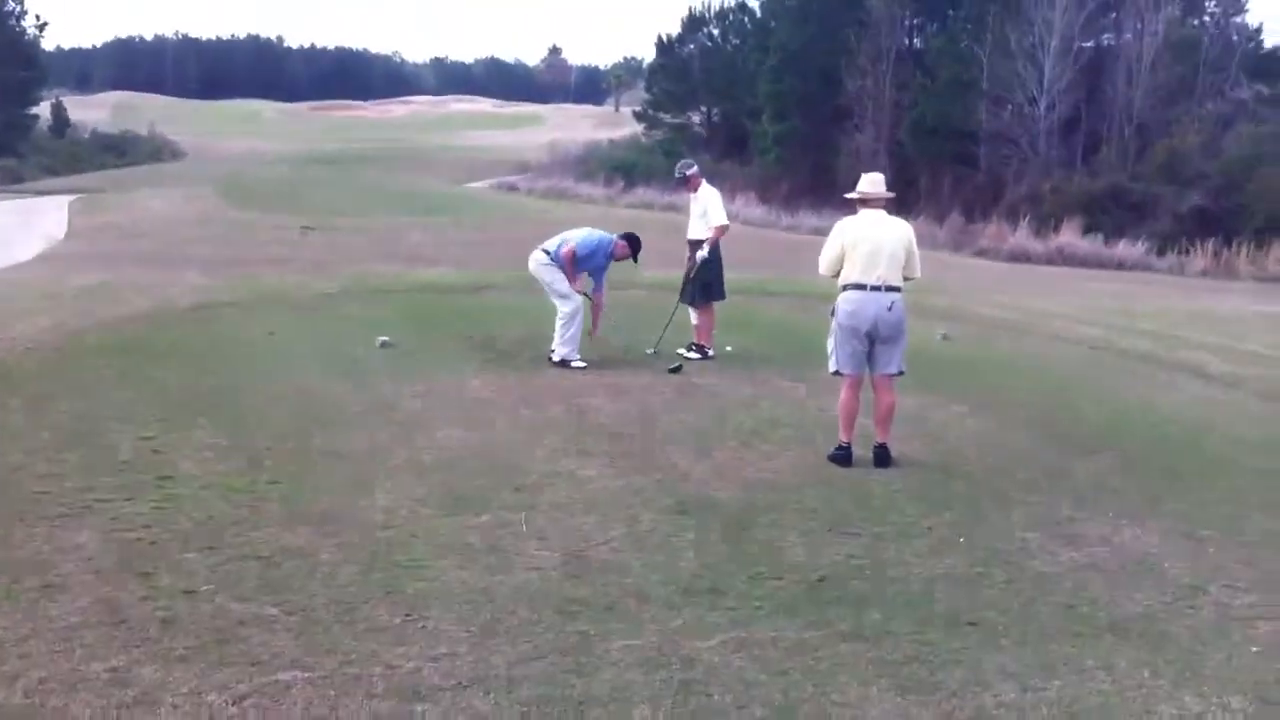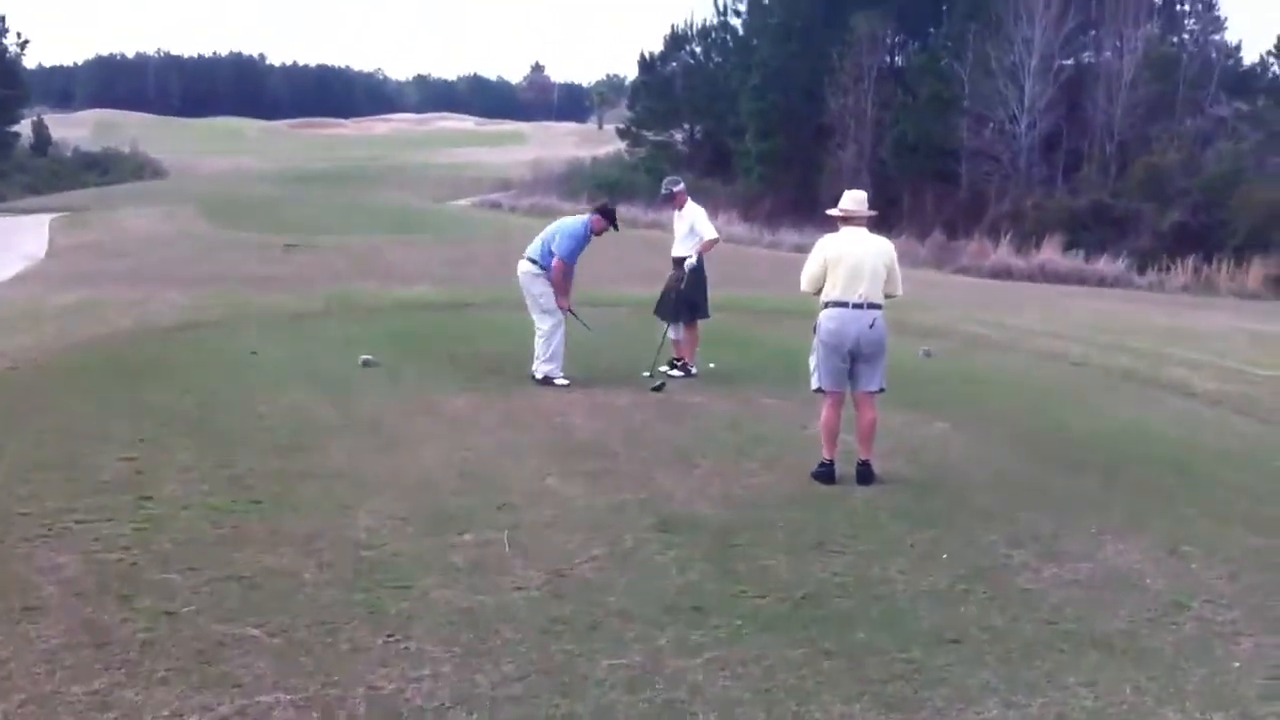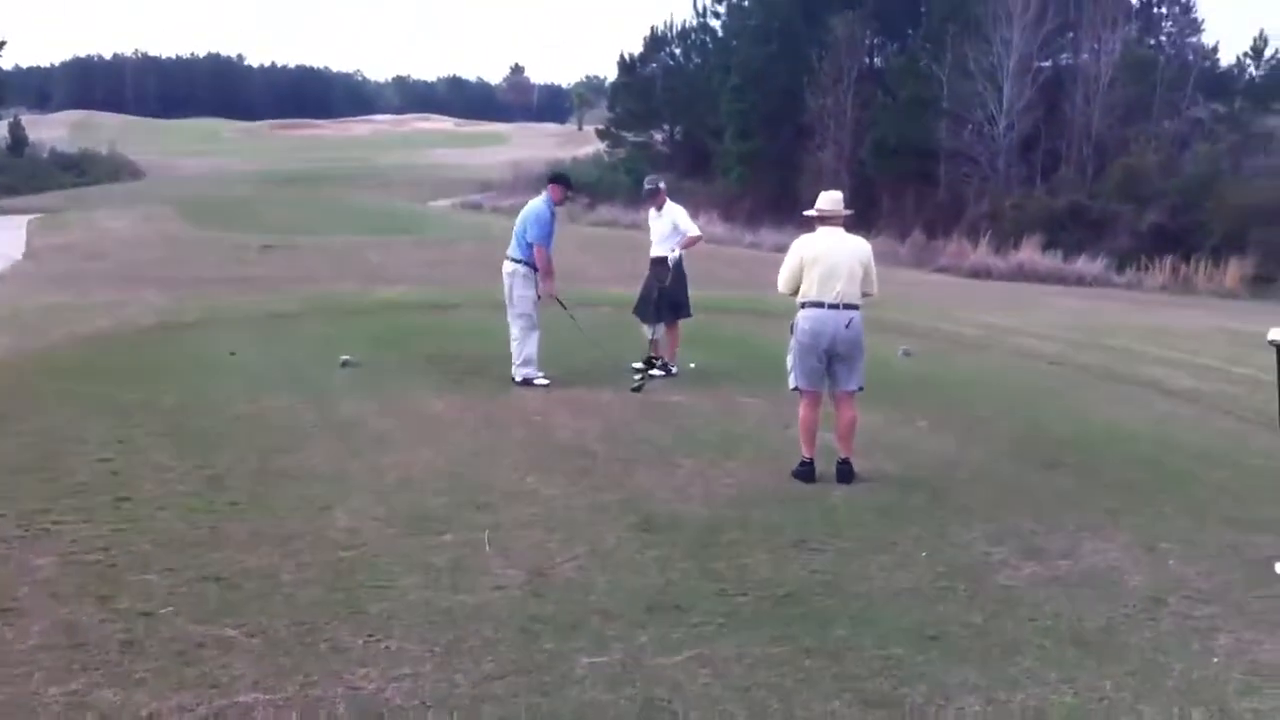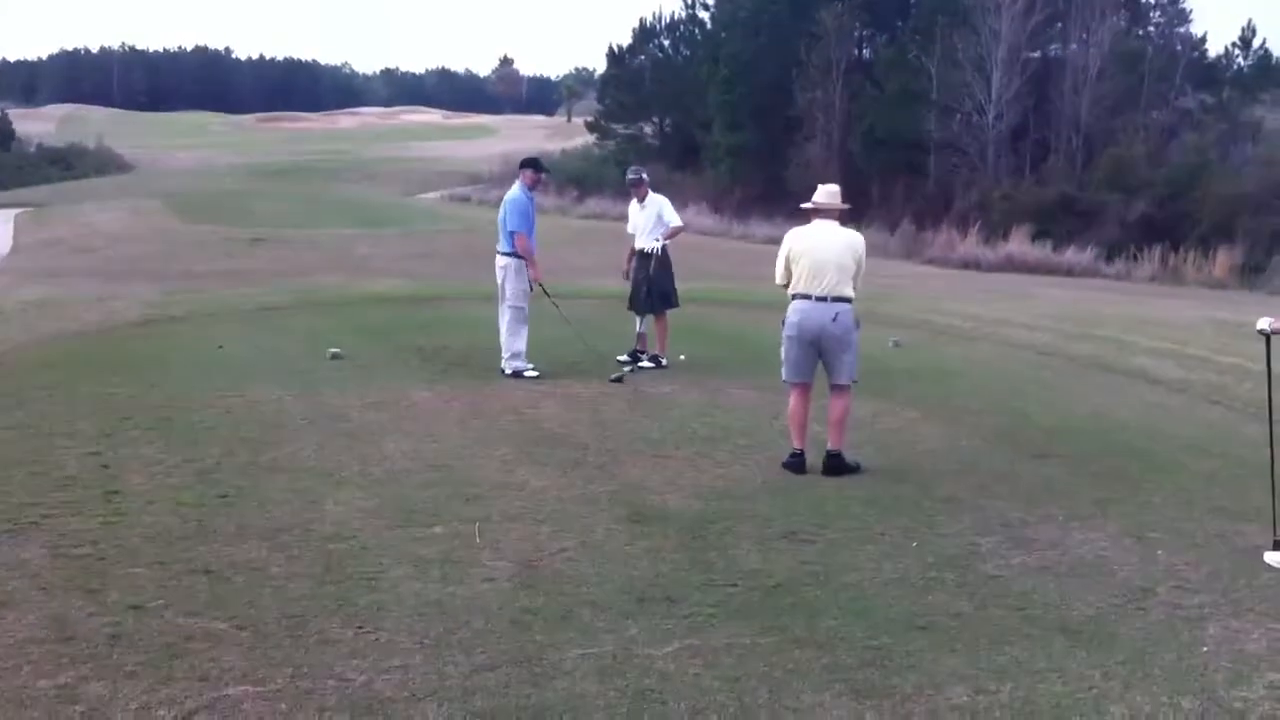
dt=0.3s
person 1, frame 1
left shoulder: (847, 225)
right shoulder: (903, 228)
left elbow: (827, 269)
right elbow: (912, 273)
left hip: (854, 303)
right hip: (891, 304)
left knee: (851, 380)
right knee: (884, 381)
left ankle: (844, 447)
right ankle: (882, 448)
person 1, frame 2
left shoulder: (828, 243)
right shoulder: (885, 246)
left elbow: (808, 286)
right elbow: (893, 290)
left hip: (835, 320)
right hip: (872, 322)
left knee: (832, 397)
right knee: (866, 399)
left ankle: (827, 464)
right ankle: (864, 465)
person 1, frame 3
left shoulder: (804, 243)
right shoulder: (861, 246)
left elbow: (785, 287)
right elbow: (869, 290)
left hip: (812, 321)
right hip: (849, 322)
left knee: (810, 397)
right knee: (846, 398)
left ankle: (807, 463)
right ankle: (845, 464)
person 1, frame 4
left shoulder: (794, 236)
right shoulder: (855, 239)
left elbow: (782, 280)
right elbow: (854, 283)
left hip: (801, 313)
right hip: (839, 315)
left knee: (799, 389)
right knee: (840, 389)
left ankle: (797, 455)
right ankle: (834, 455)
person 2, frame 1
left shoulder: (709, 194)
right shoulder: (695, 195)
left elbow: (722, 225)
left wrist: (706, 247)
left hip: (706, 252)
right hip: (697, 250)
left knee: (704, 301)
right knee: (693, 300)
left ankle: (707, 347)
right ankle: (697, 342)
person 2, frame 2
left shoulder: (695, 212)
right shoulder: (678, 213)
left elbow: (713, 238)
left wrist: (695, 255)
left hip: (690, 268)
right hip: (678, 267)
left knee: (689, 319)
left ankle: (690, 364)
right ankle: (678, 358)
person 2, frame 3
left shoulder: (676, 211)
right shoulder: (652, 213)
left elbow: (696, 235)
left wrist: (678, 249)
left hip: (670, 267)
right hip: (655, 267)
left knee: (670, 319)
right knee: (646, 313)
left ankle: (670, 364)
right ankle: (655, 356)
person 2, frame 4
left shoulder: (660, 202)
right shoulder: (633, 206)
left elbow: (678, 226)
left wrist: (661, 239)
right wrist: (628, 261)
left hip: (657, 259)
right hip: (641, 259)
left knee: (658, 310)
right knee: (639, 308)
left ankle: (660, 355)
right ankle: (640, 350)
person 3, frame 1
left shoulder: (605, 257)
right shoulder: (599, 240)
left elbow: (598, 293)
right elbow: (566, 252)
left wrist: (594, 326)
right wrist: (573, 281)
left hip: (548, 263)
right hip: (543, 261)
left knee: (569, 304)
right knee: (573, 304)
left ankle: (558, 350)
right ankle: (564, 356)
person 3, frame 2
left shoulder: (583, 232)
right shoulder: (575, 229)
left elbow: (568, 268)
right elbow: (558, 264)
left wrist: (565, 296)
right wrist: (561, 297)
left hip: (539, 271)
right hip: (534, 271)
left knee: (547, 323)
right knee: (552, 322)
left ankle: (540, 368)
right ankle: (547, 373)
person 3, frame 3
left shoulder: (546, 209)
right shoulder: (540, 211)
left elbow: (544, 250)
right elbow: (539, 251)
left wrist: (549, 277)
right wrist: (548, 282)
left hip: (523, 269)
right hip: (520, 270)
left knee: (525, 322)
right knee: (525, 323)
left ankle: (522, 368)
right ankle: (525, 373)
person 3, frame 4
left shoulder: (524, 196)
right shoulder: (517, 198)
right elbow: (519, 238)
left wrist: (531, 266)
right wrist: (534, 267)
left hip: (517, 262)
right hip: (514, 262)
left knee: (513, 314)
right knee: (515, 314)
left ankle: (512, 360)
right ankle: (514, 365)
